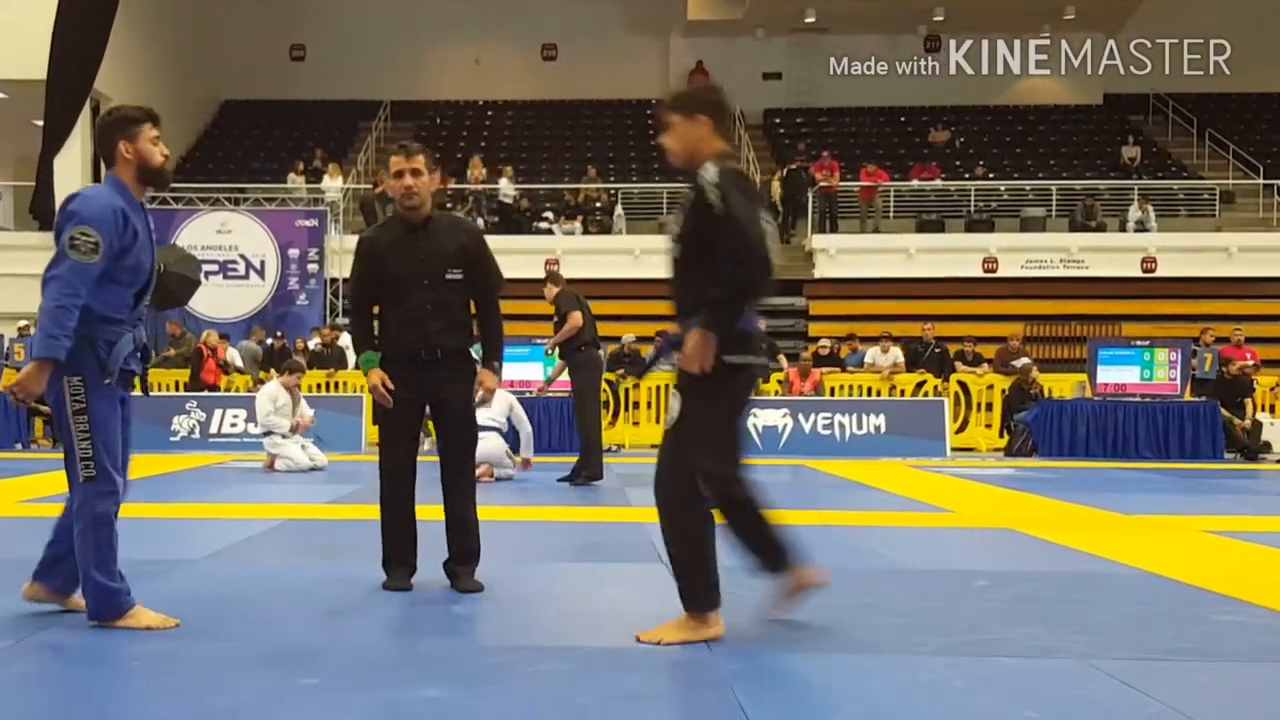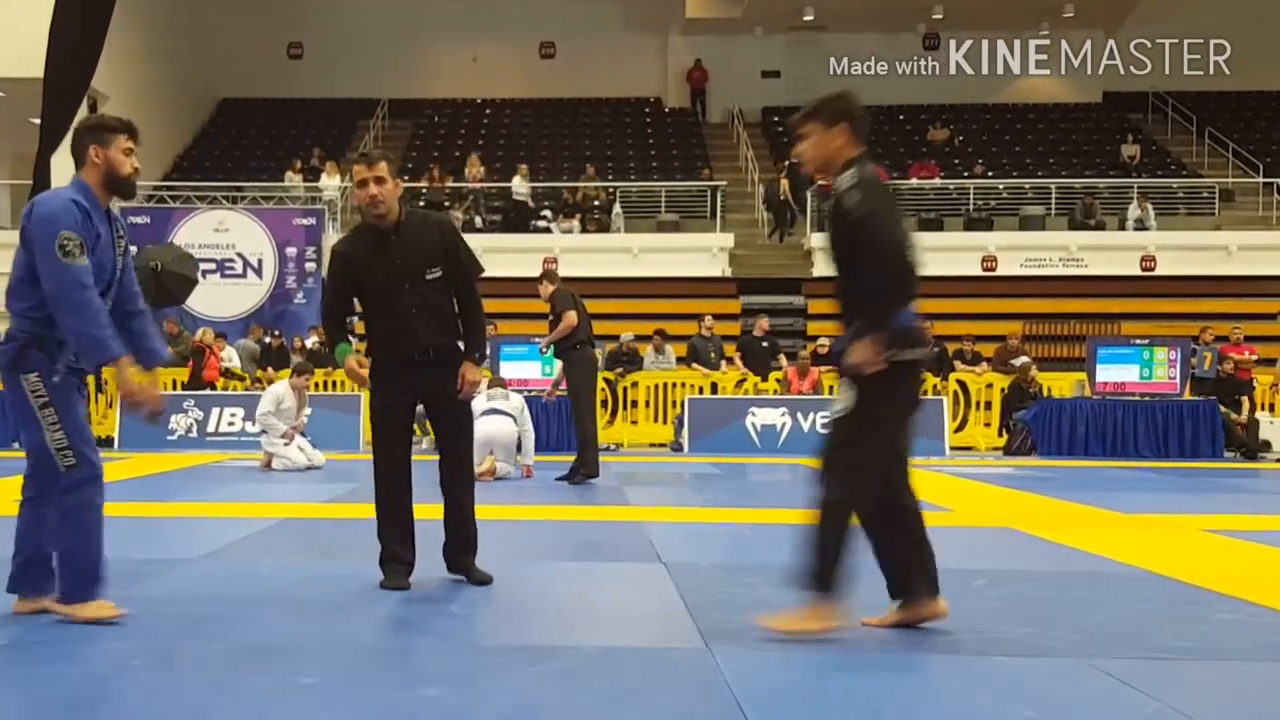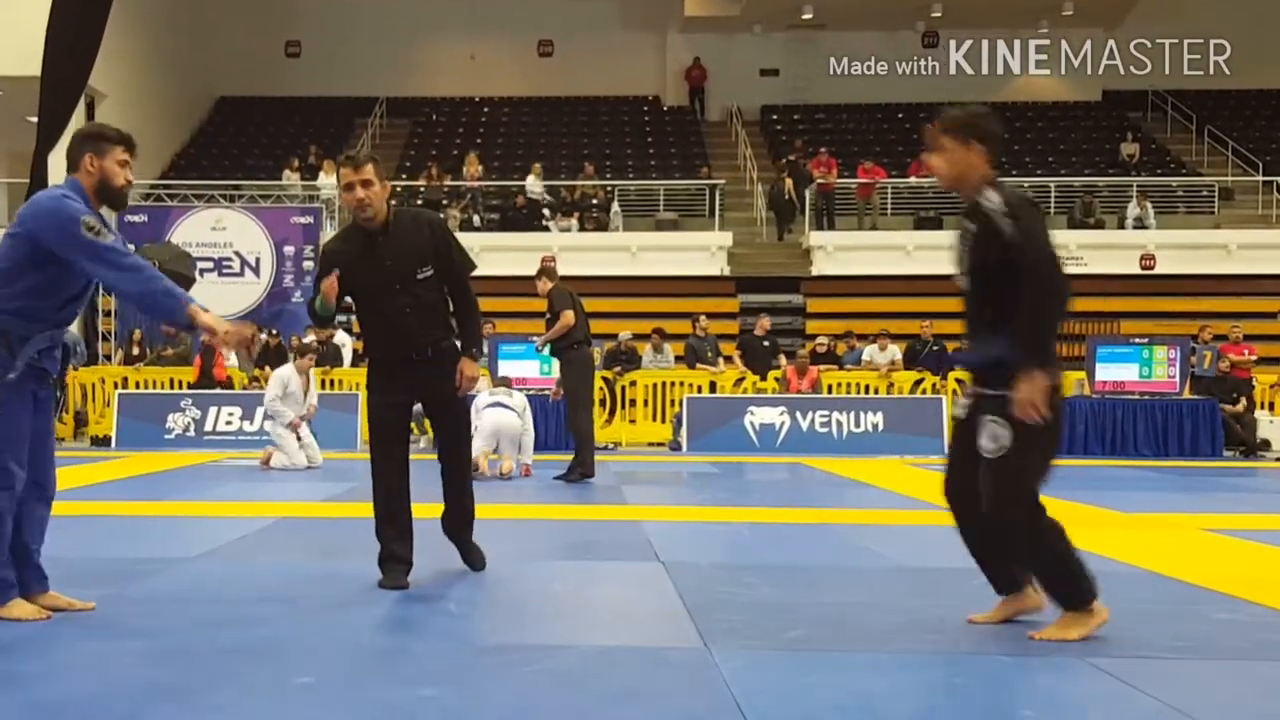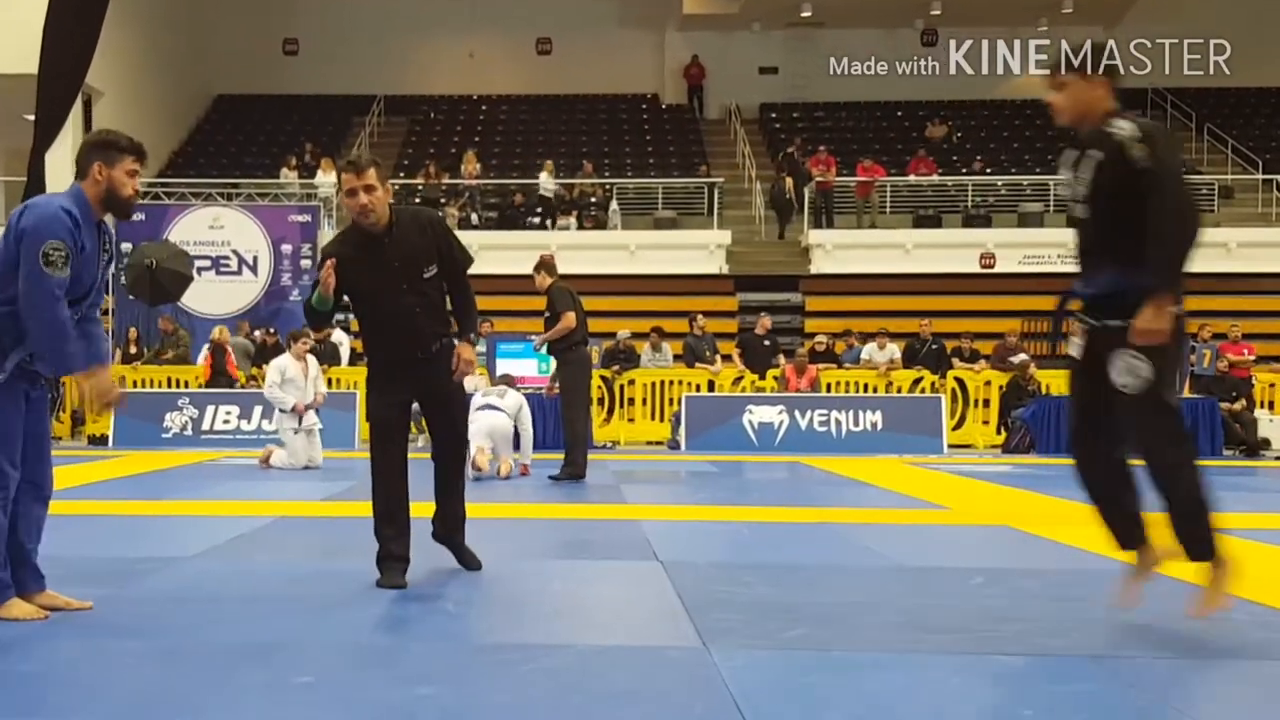
dt=0.3s
person 1, frame 1
left shoulder: (714, 182)
right shoulder: (717, 184)
left elbow: (749, 264)
right elbow: (743, 265)
left wrist: (705, 329)
left hip: (719, 360)
right hip: (718, 358)
left knee: (678, 478)
right knee: (718, 476)
left ankle: (700, 614)
right ankle: (789, 568)
person 1, frame 2
left shoulder: (856, 188)
right shoulder: (860, 187)
left elbow: (889, 263)
left wrist: (871, 337)
left hip: (884, 356)
right hip: (892, 352)
left knee: (848, 472)
right knee: (880, 477)
left ankle: (822, 603)
right ankle: (918, 596)
person 1, frame 3
left shoulder: (1004, 210)
right shoulder: (978, 214)
left elbow: (1047, 288)
left wrist: (1037, 371)
left hip: (1020, 383)
right hip: (994, 379)
left knee: (1009, 498)
right knee: (965, 489)
left ankle: (1082, 606)
right ankle: (1017, 591)
person 1, frame 4
left shoulder: (1133, 141)
right shoulder: (1082, 154)
left elbow: (1179, 218)
left wrist: (1162, 300)
left hip: (1142, 320)
right hip: (1105, 317)
left knee: (1157, 436)
right knee: (1089, 437)
left ankle: (1210, 559)
right ankle: (1138, 546)
person 2, frame 1
left shoulder: (131, 211)
right shoulder: (98, 208)
right elbow: (65, 288)
right wrist: (43, 360)
left hip: (112, 362)
right hip: (85, 364)
left knee: (103, 484)
right knee: (98, 486)
left ankle: (52, 581)
right ankle: (110, 603)
person 2, frame 2
left shoulder: (106, 221)
right shoulder: (59, 211)
left elbow: (126, 297)
right elbow: (74, 295)
left wrist: (147, 360)
right wrist: (121, 363)
left hip: (64, 364)
left knee: (50, 478)
right knee: (78, 473)
right ankle: (79, 593)
person 2, frame 3
left shoulder: (90, 219)
right shoulder: (56, 209)
left elbow: (133, 273)
right elbow: (123, 272)
left wrist: (201, 319)
right wrist: (196, 312)
person 2, frame 4
left shoulder: (99, 232)
right shoulder: (52, 218)
left elbow: (88, 311)
right elbow: (45, 306)
left wrist: (97, 370)
right wrist: (81, 372)
person 3, frame 1
left shoulder: (465, 235)
right shoulder: (374, 243)
left elbow: (488, 304)
right elbow: (359, 310)
left wrist: (491, 364)
right wrist: (370, 363)
left hip: (454, 368)
right hip: (398, 370)
left knee: (459, 470)
right knee: (396, 472)
left ankle: (462, 565)
right ankle: (399, 566)
person 3, frame 2
left shoulder: (438, 229)
right shoulder: (348, 251)
left elbow: (468, 296)
right elbow: (334, 314)
left wrist: (473, 356)
right wrist: (345, 352)
left hip: (445, 362)
right hip: (389, 370)
left knee: (457, 459)
right knee: (391, 469)
left ankle: (461, 555)
right ankle: (397, 562)
person 3, frame 3
left shoulder: (428, 227)
right shoulder: (338, 251)
left elbow: (462, 291)
right elbow: (321, 316)
left wrist: (470, 351)
right wrist: (323, 303)
left hip: (441, 359)
right hip: (387, 370)
left knee: (457, 453)
right knee: (389, 467)
left ankle: (460, 530)
right ankle: (395, 560)
person 3, frame 4
left shoulder: (427, 224)
right shoulder: (339, 253)
left elbow: (459, 283)
right elbow: (318, 322)
left wrist: (467, 337)
right wrist: (324, 296)
left hip: (440, 357)
right hip: (387, 369)
left knee: (452, 450)
right knee: (388, 465)
left ankle: (451, 532)
right ankle: (392, 558)
person 4, frame 1
left shoulder: (564, 296)
left elbow: (576, 322)
right elbow: (566, 356)
left wrist: (553, 341)
right wrist: (548, 381)
left hip: (584, 360)
right hip: (584, 361)
left knee: (587, 416)
right knee: (585, 417)
left ankle: (591, 469)
right ankle: (584, 467)
person 4, frame 2
left shoulder: (560, 294)
left elbow: (571, 321)
left wrist: (548, 340)
right wrist: (556, 383)
left hip: (580, 359)
right hip: (580, 358)
left knee: (584, 415)
right knee: (581, 415)
left ankle: (589, 467)
right ankle: (581, 466)
person 4, frame 3
left shoulder: (558, 293)
right shoulder: (564, 295)
left elbow: (568, 320)
left wrist: (544, 338)
right wrist: (561, 382)
left hip: (576, 358)
right hip: (578, 358)
left knee: (578, 414)
right knee: (579, 414)
left ankle: (584, 466)
right ankle: (579, 465)
person 4, frame 4
left shoulder: (558, 291)
right shoulder: (561, 292)
left elbow: (569, 322)
left wrist: (543, 338)
right wrist: (554, 377)
left hip: (573, 359)
right hip: (575, 358)
left knee: (572, 414)
right knee: (578, 414)
left ankle: (573, 466)
right ankle: (576, 466)
